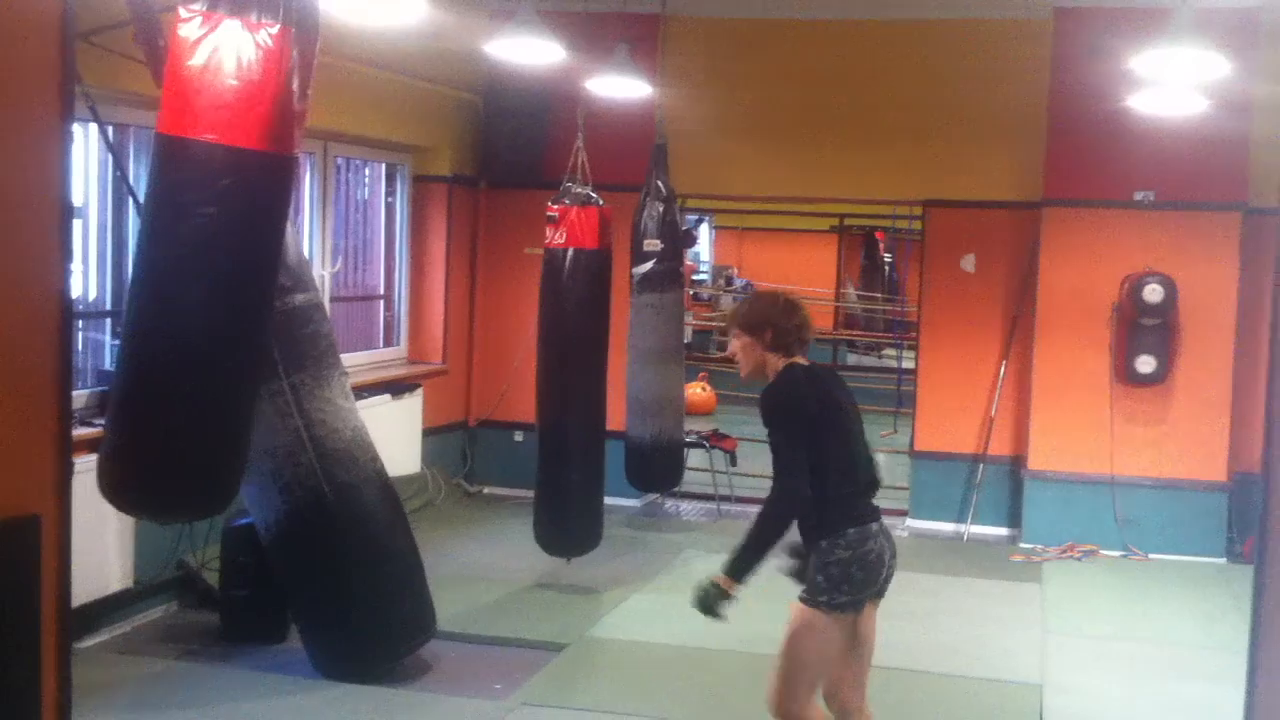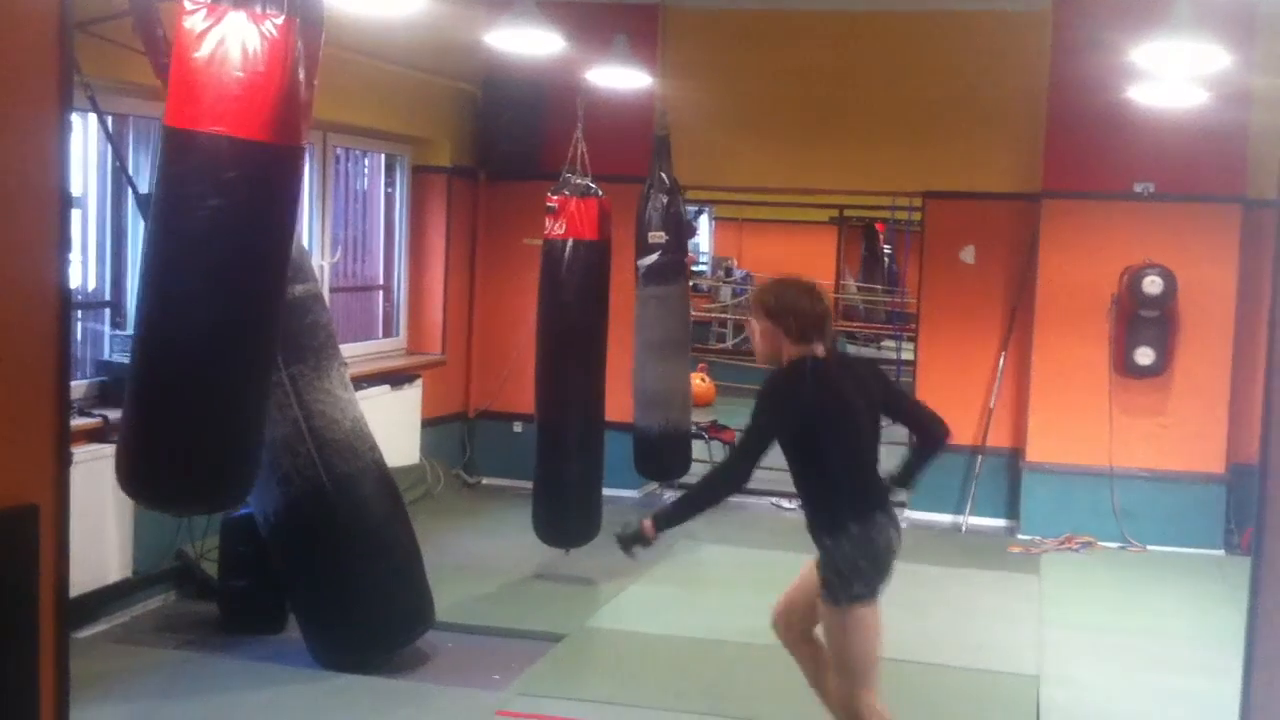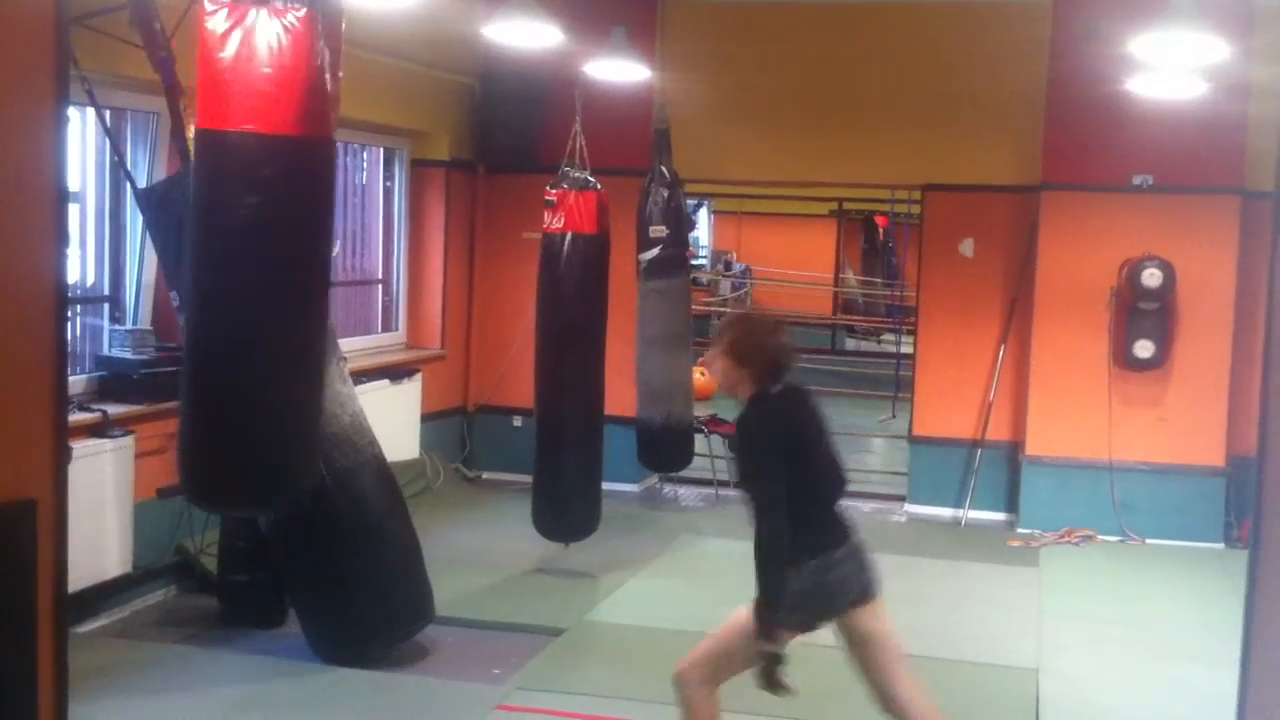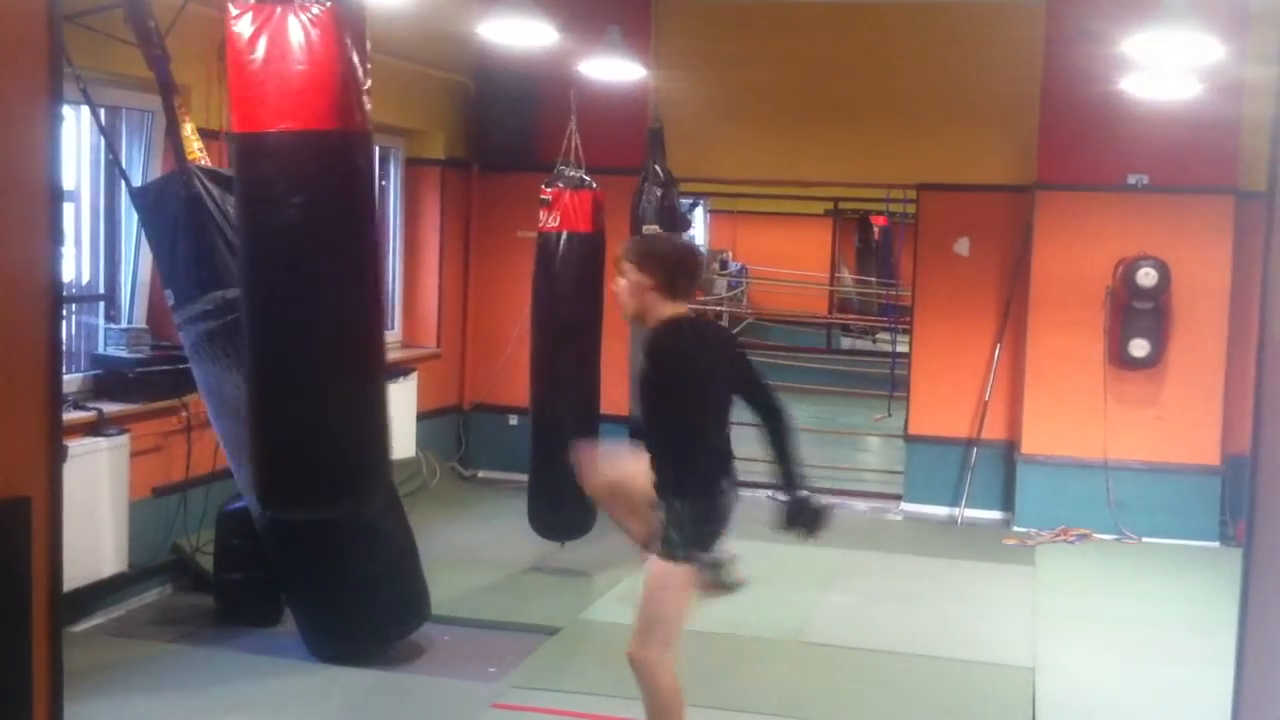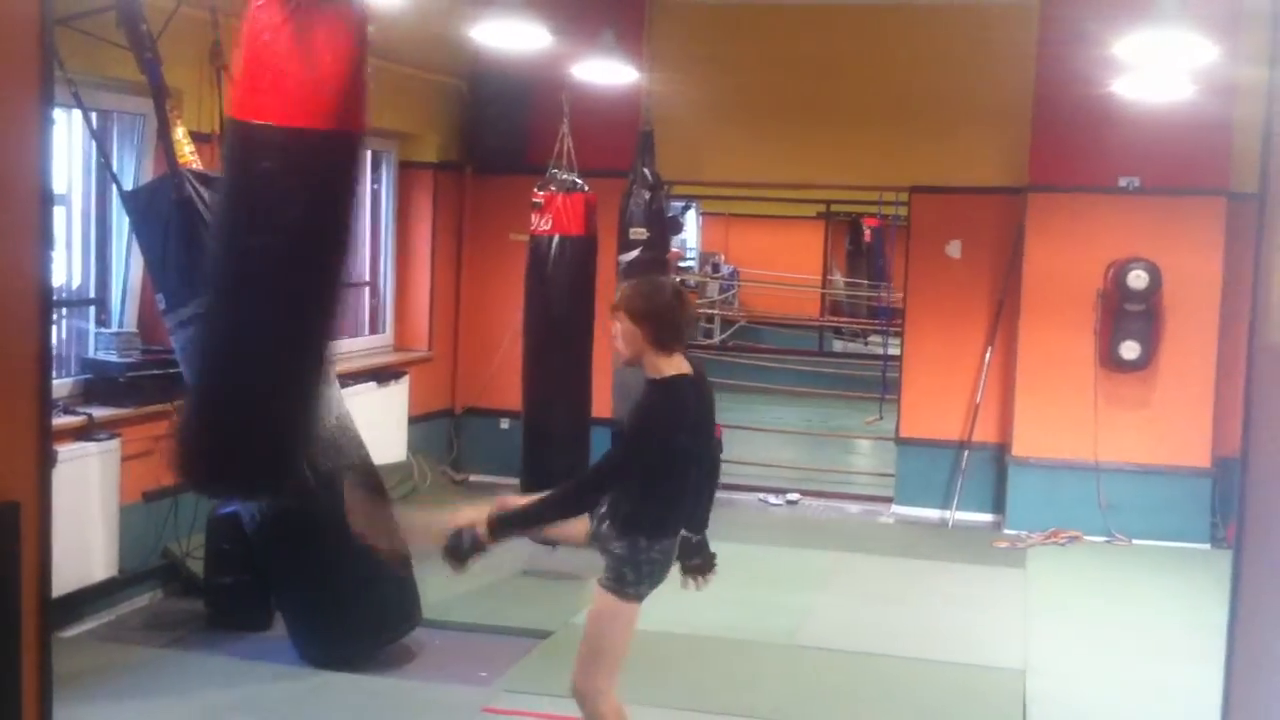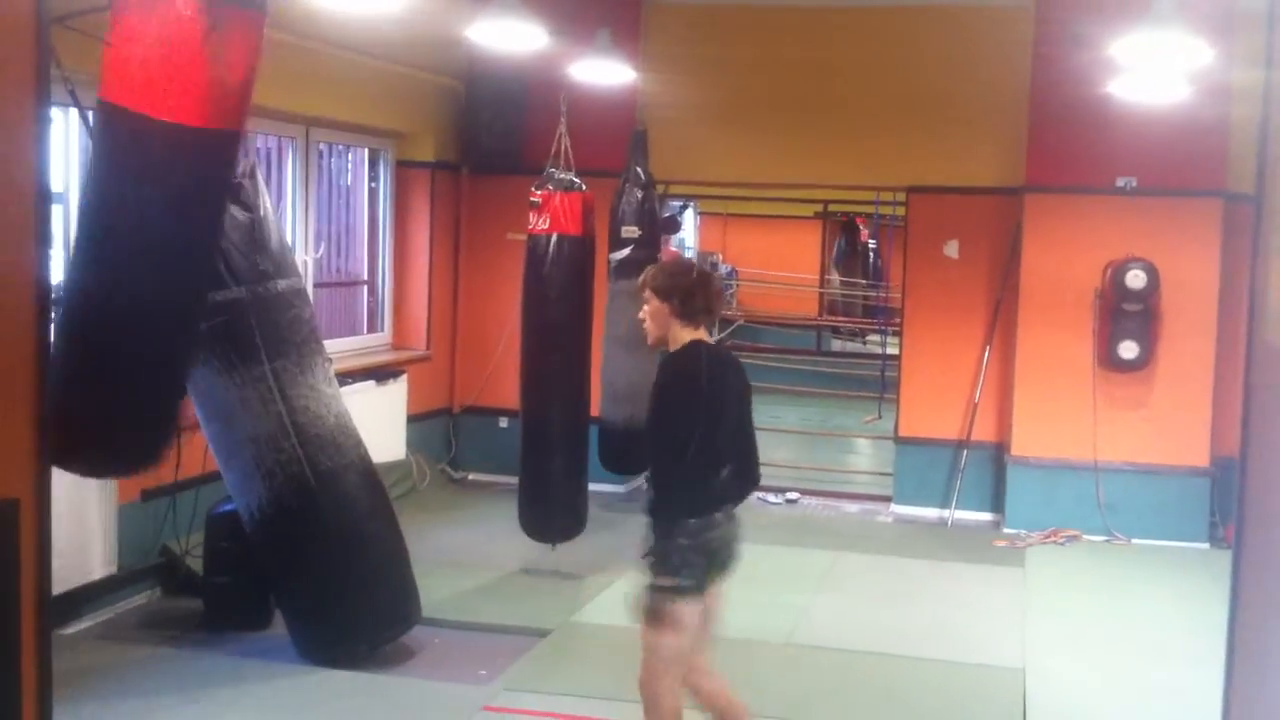
dt=0.3s
person 1, frame 1
left shoulder: (783, 395)
right shoulder: (826, 383)
left elbow: (789, 495)
left wrist: (730, 577)
left hip: (840, 556)
right hip: (873, 546)
person 1, frame 2
left shoulder: (788, 387)
right shoulder: (857, 370)
left elbow: (732, 474)
right elbow: (935, 430)
left wrist: (654, 525)
right wrist: (896, 484)
left hip: (851, 544)
right hip: (877, 528)
right knee: (788, 621)
person 1, frame 3
left shoulder: (758, 424)
right shoulder: (793, 403)
left elbow: (771, 529)
left wrist: (768, 636)
left hip: (806, 576)
right hip: (847, 563)
left knee: (692, 678)
person 1, frame 4
left shoulder: (666, 348)
right shoulder: (706, 332)
left elbow: (683, 451)
right elbow: (768, 407)
right wrist: (792, 487)
left hip: (690, 503)
right hip: (709, 477)
left knee: (645, 654)
right knee: (594, 467)
right ankle: (692, 569)
person 1, frame 5
left shoulder: (660, 409)
right shoulder: (692, 387)
left elbow: (585, 492)
right elbow: (707, 467)
left wrist: (490, 531)
right wrist: (695, 537)
left hip: (637, 550)
right hip: (624, 517)
right knee: (510, 508)
person 1, frame 6
left shoulder: (680, 369)
right shoulder: (729, 367)
left elbow: (670, 473)
right elbow: (748, 469)
left wrist: (659, 570)
left hip: (688, 536)
right hip: (713, 527)
left knee: (659, 680)
right knee: (690, 668)
